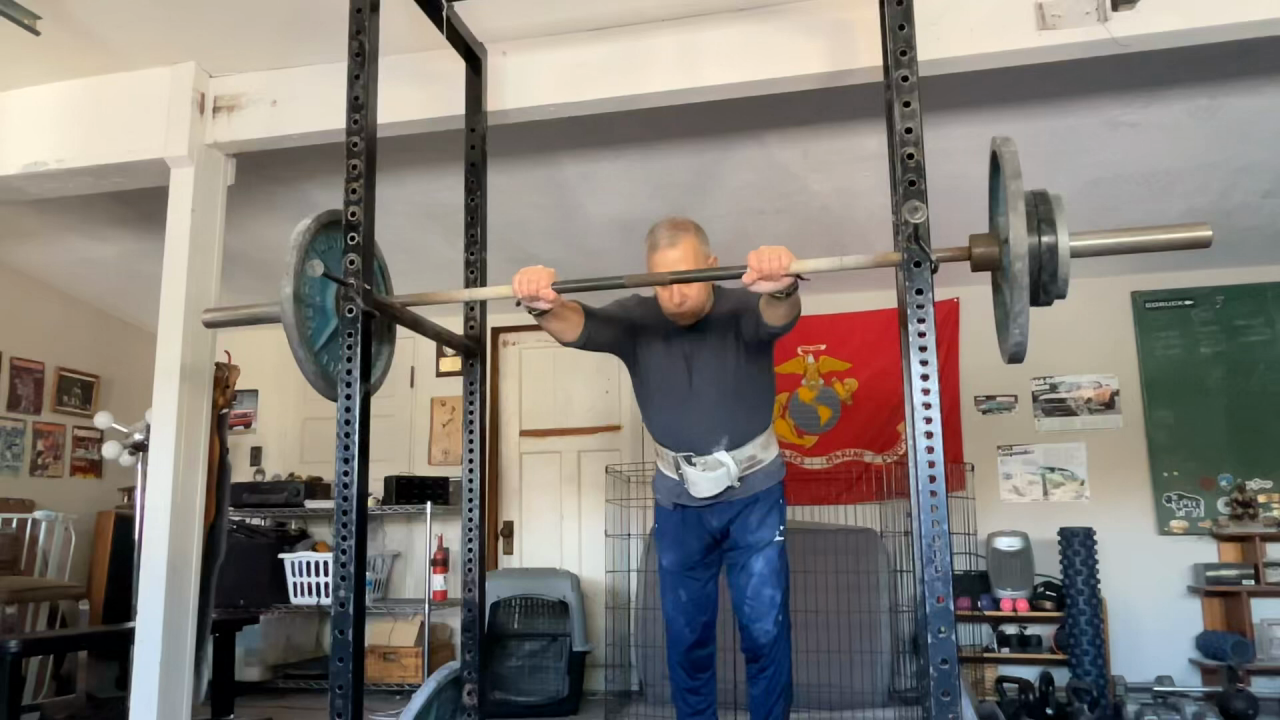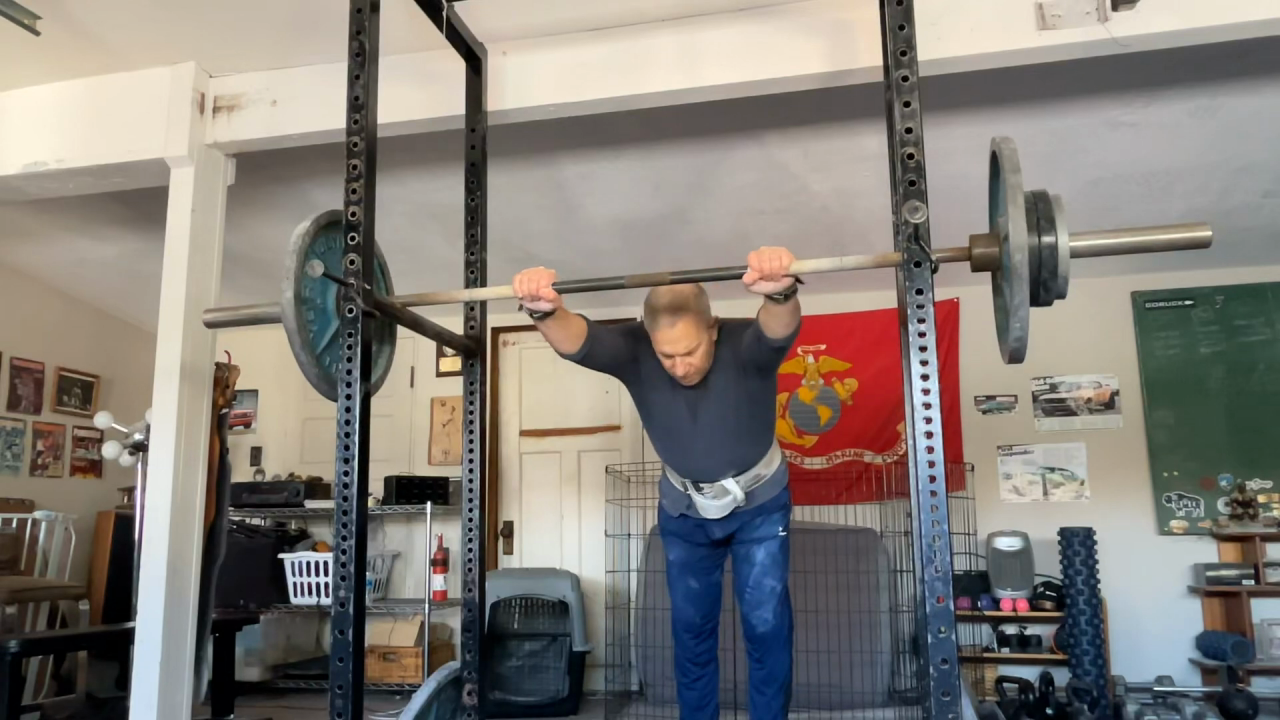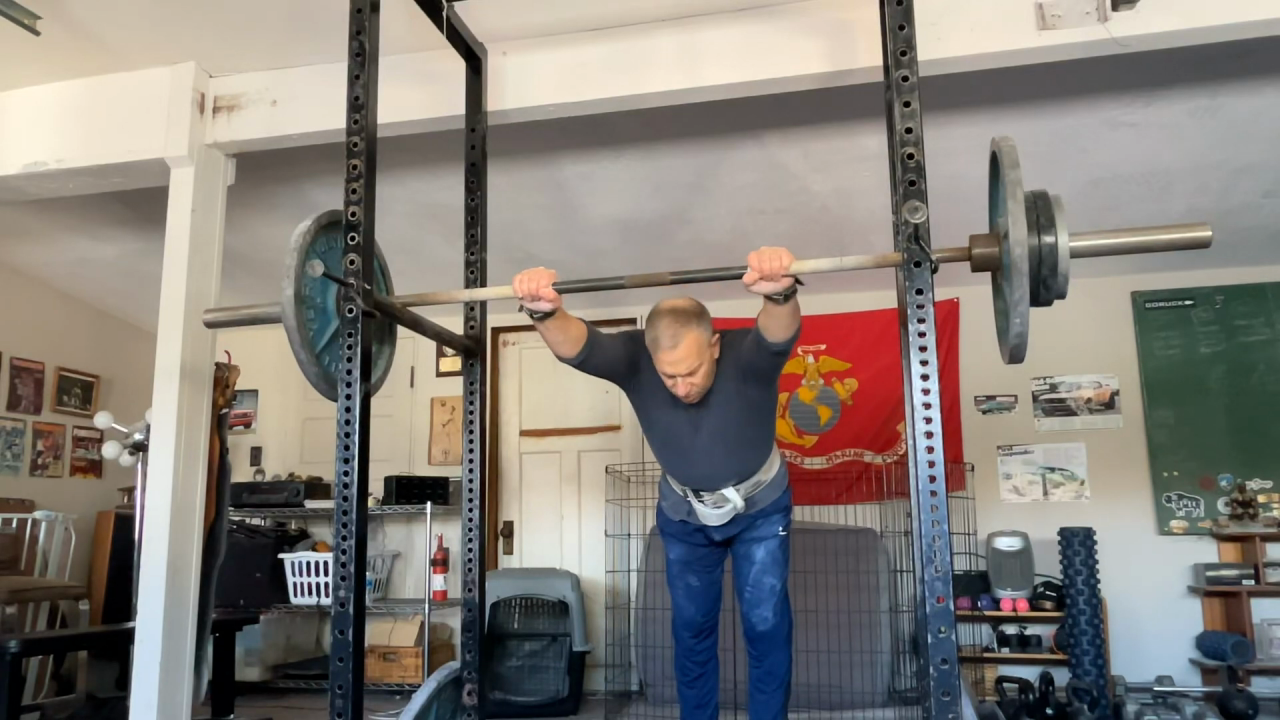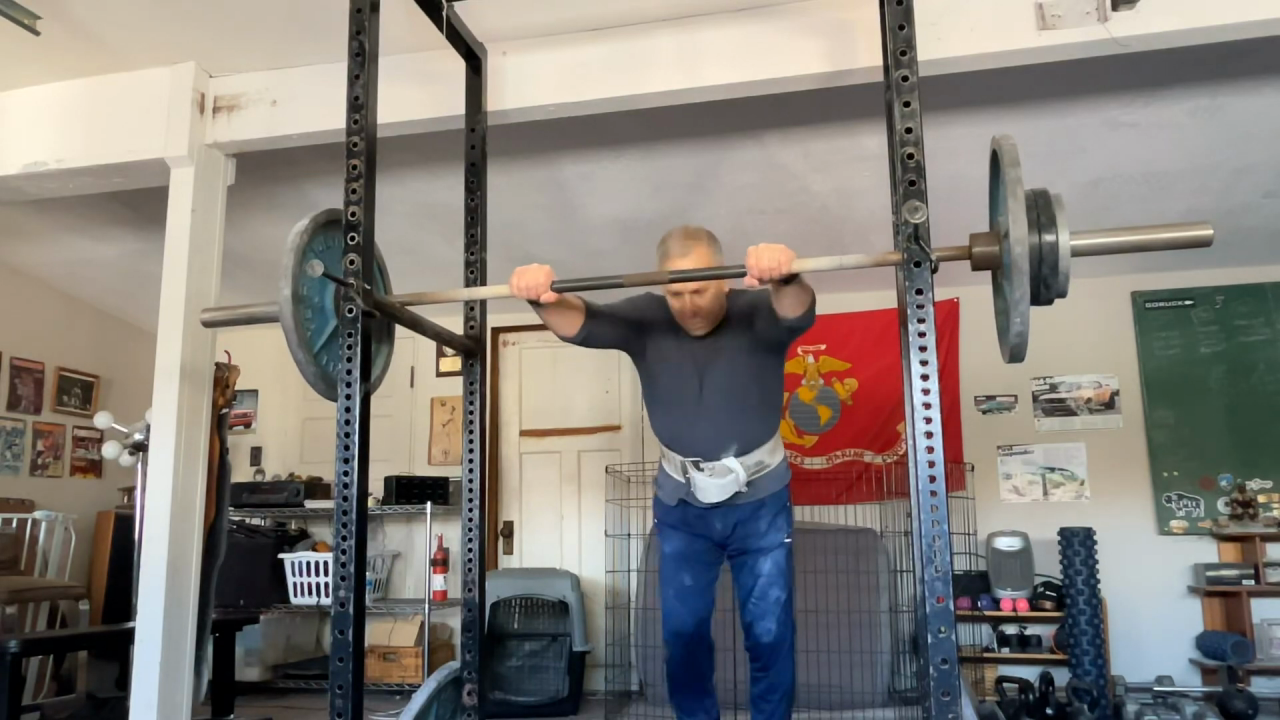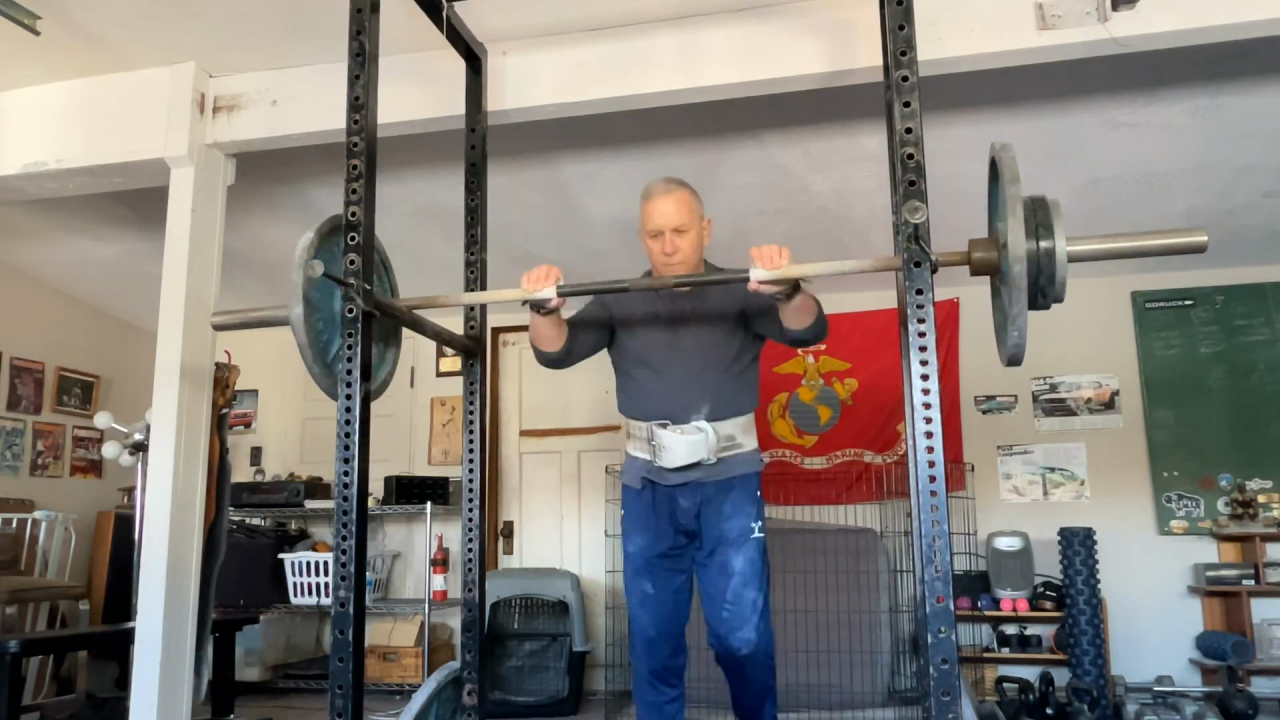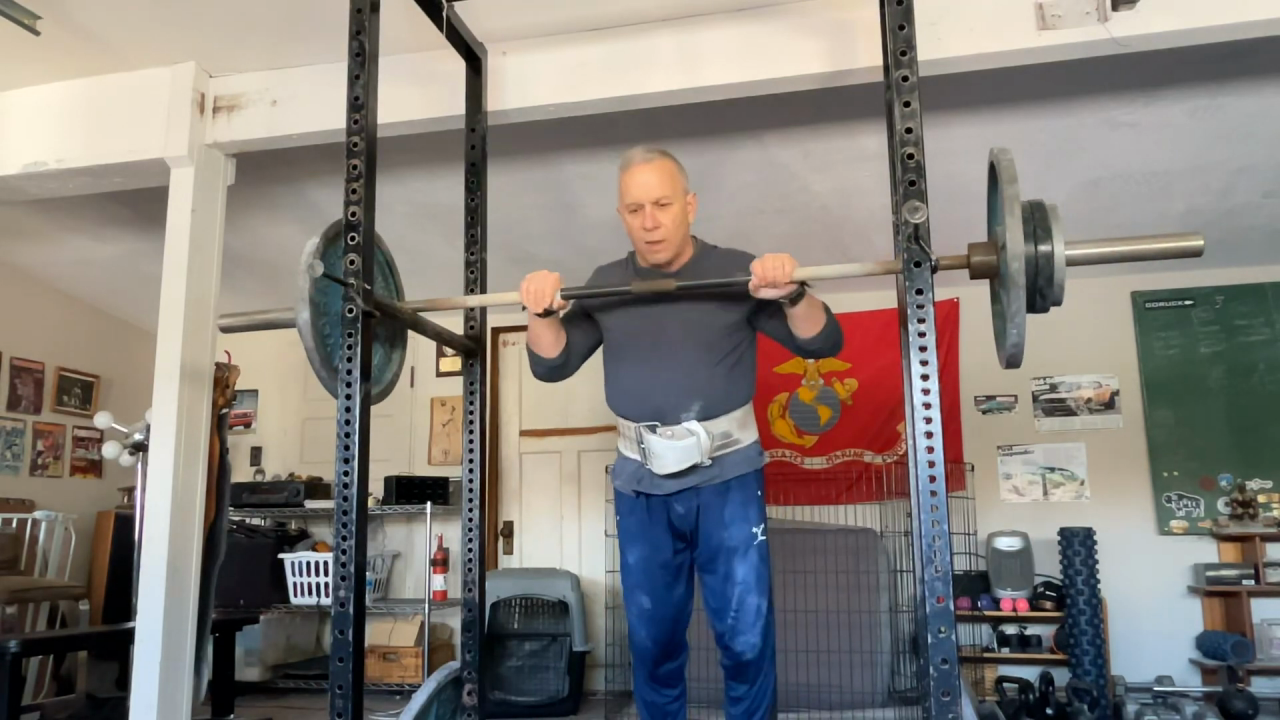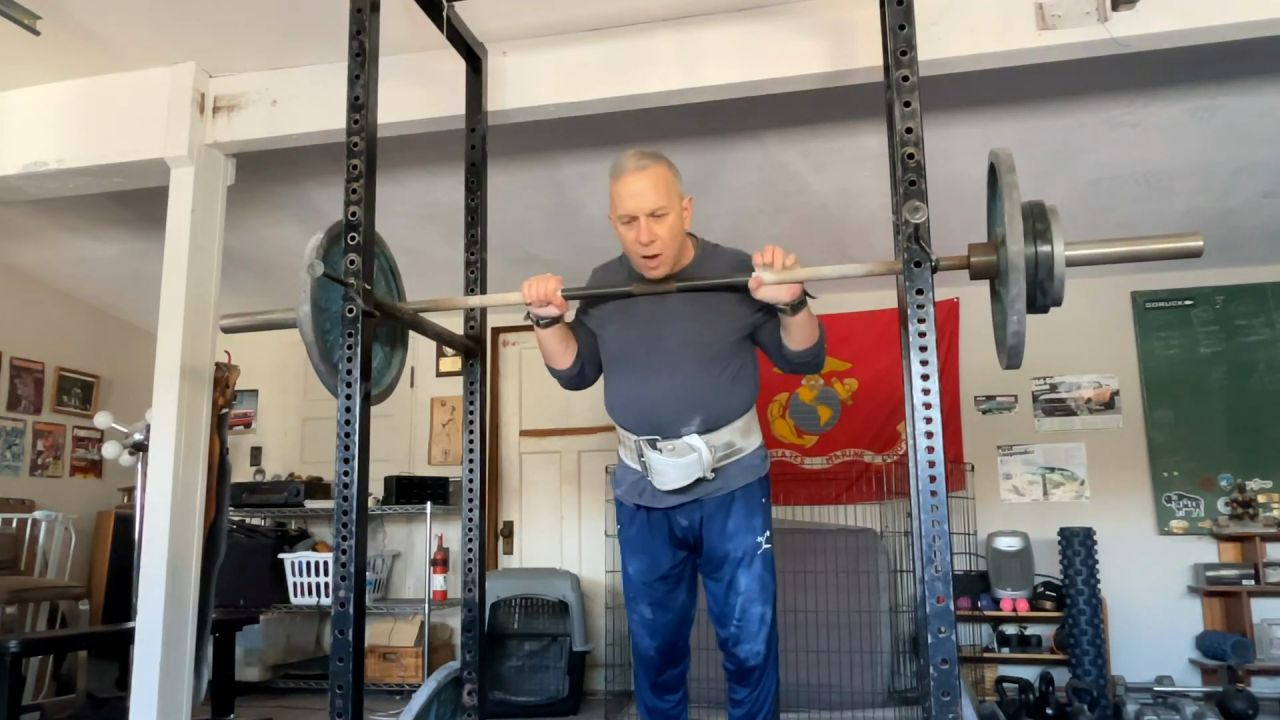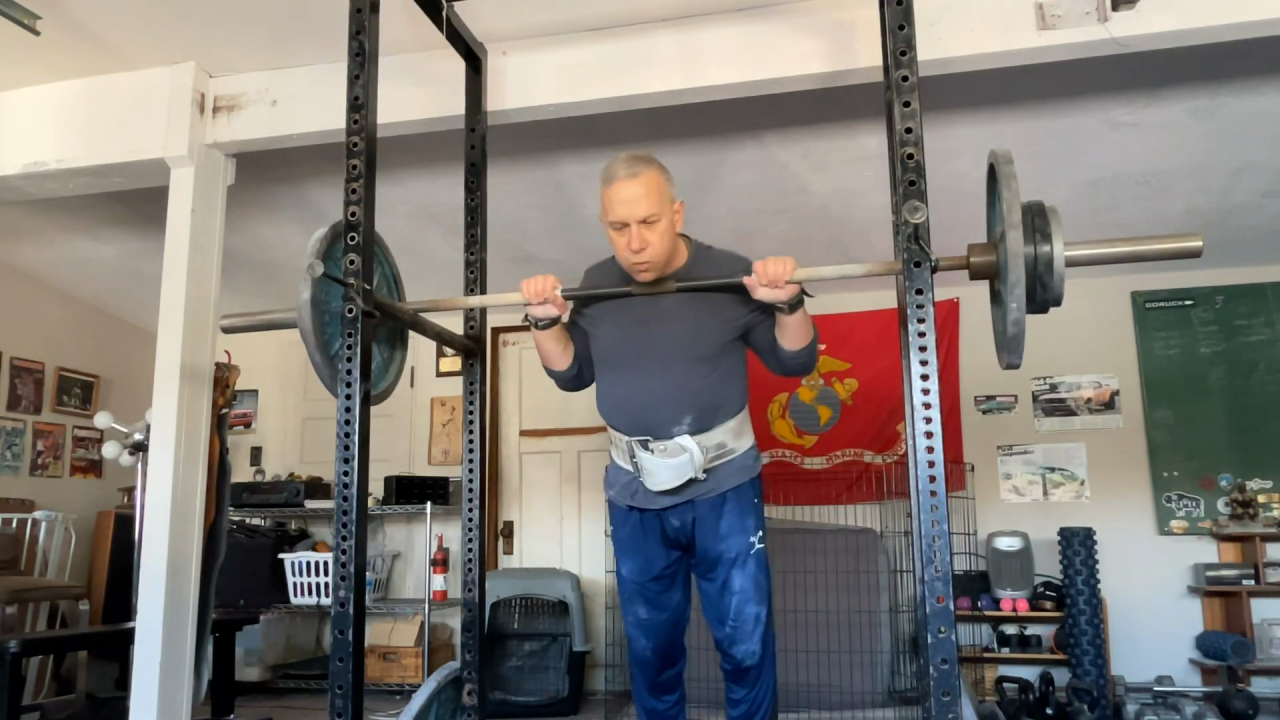
dt=0.5s
person 1, frame 1
left shoulder: (743, 309)
right shoulder: (635, 319)
left elbow: (779, 316)
right elbow: (576, 327)
left wrist: (780, 287)
right wrist: (544, 306)
left hip: (754, 495)
right hip: (678, 501)
left knee: (764, 627)
right knee: (686, 632)
person 1, frame 2
left shoulder: (747, 344)
right shoulder: (635, 350)
left elbow: (781, 327)
right elbow: (576, 340)
left wrist: (780, 292)
right wrist: (544, 311)
left hip: (759, 502)
right hip: (684, 509)
left knee: (766, 621)
right knee: (691, 625)
person 1, frame 3
left shoulder: (748, 356)
right shoulder: (635, 359)
left elbow: (782, 332)
right elbow: (576, 345)
left wrist: (780, 292)
right wrist: (544, 311)
left hip: (760, 507)
right hip: (684, 514)
left knee: (766, 619)
right knee: (691, 625)
person 1, frame 4
left shoulder: (758, 315)
right shoulder: (644, 319)
left elbow: (798, 311)
right elbow: (579, 323)
left wrist: (783, 280)
right wrist: (546, 299)
left hip: (758, 498)
right hip: (682, 502)
left knee: (768, 628)
right knee: (683, 626)
person 1, frame 5
left shoulder: (740, 294)
right shoulder: (620, 302)
left elbow: (809, 330)
right elbow: (555, 352)
left wrist: (785, 288)
right wrist: (542, 307)
left hip: (727, 479)
right hip: (648, 486)
left knee: (740, 633)
right knee: (653, 635)
person 1, frame 6
left shoulder: (736, 272)
right shoulder: (606, 285)
left elbow: (823, 342)
right elbow: (551, 364)
left wrist: (791, 294)
right wrist: (541, 311)
left hip: (726, 476)
right hip: (642, 485)
left knee: (744, 636)
right knee: (651, 638)
person 1, frame 7
left shoulder: (738, 273)
right shoulder: (603, 285)
left elbow: (805, 360)
right elbow: (575, 372)
left wrist: (790, 303)
right wrist: (546, 319)
left hip: (731, 483)
right hip: (642, 491)
left knee: (749, 640)
right knee: (654, 642)
person 1, frame 8
left shoulder: (730, 276)
right shoulder: (597, 285)
left elbow: (796, 363)
right elbow: (572, 374)
left wrist: (788, 304)
right wrist: (545, 320)
left hip: (723, 485)
right hip: (635, 491)
left knee: (745, 640)
right knee: (650, 643)
